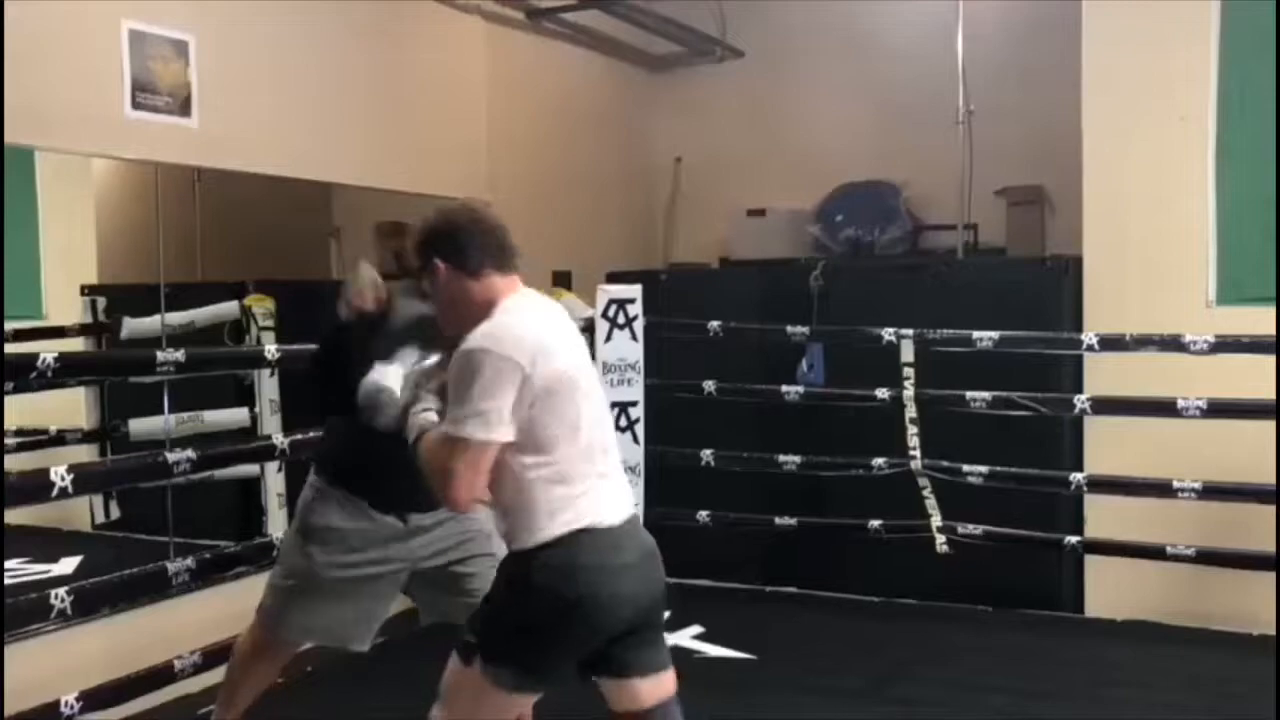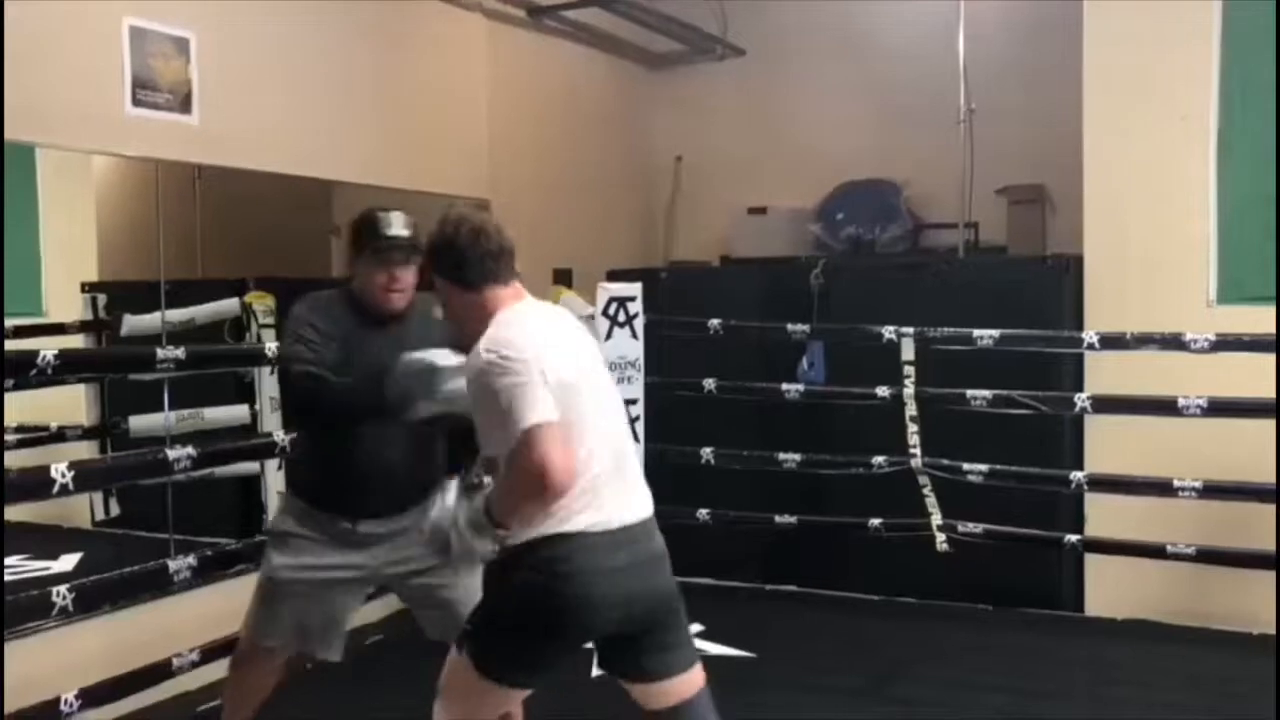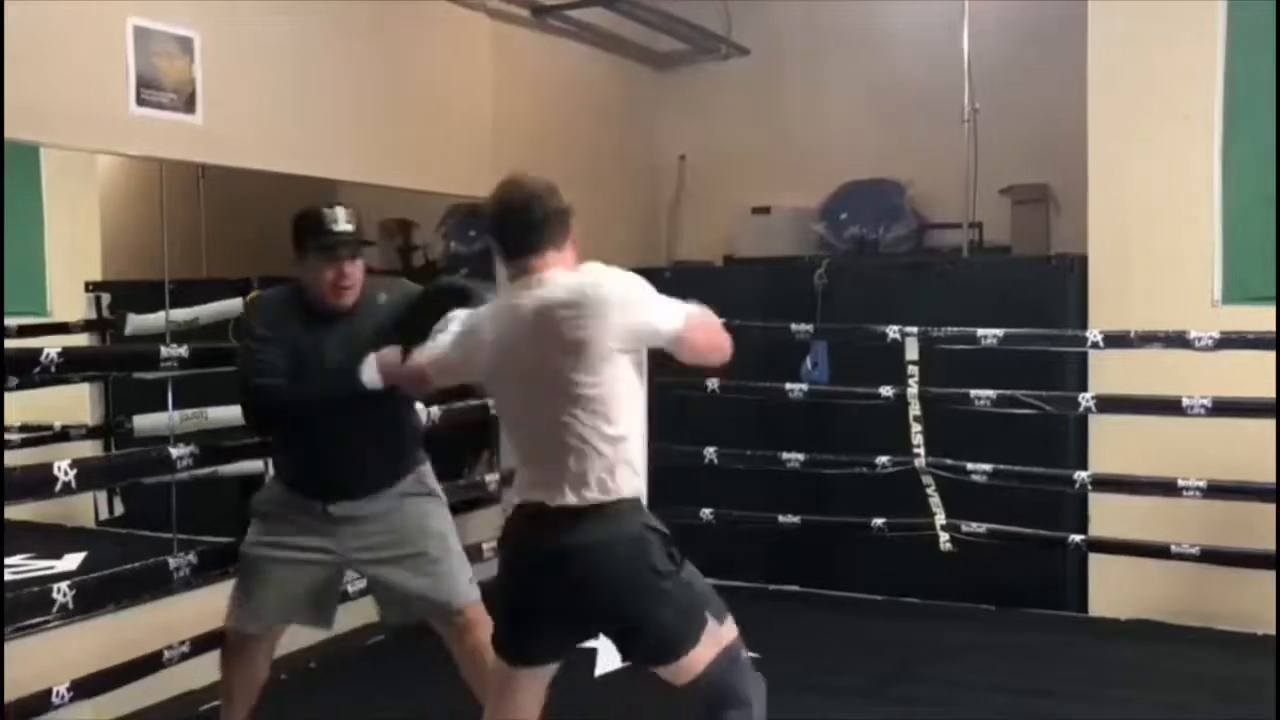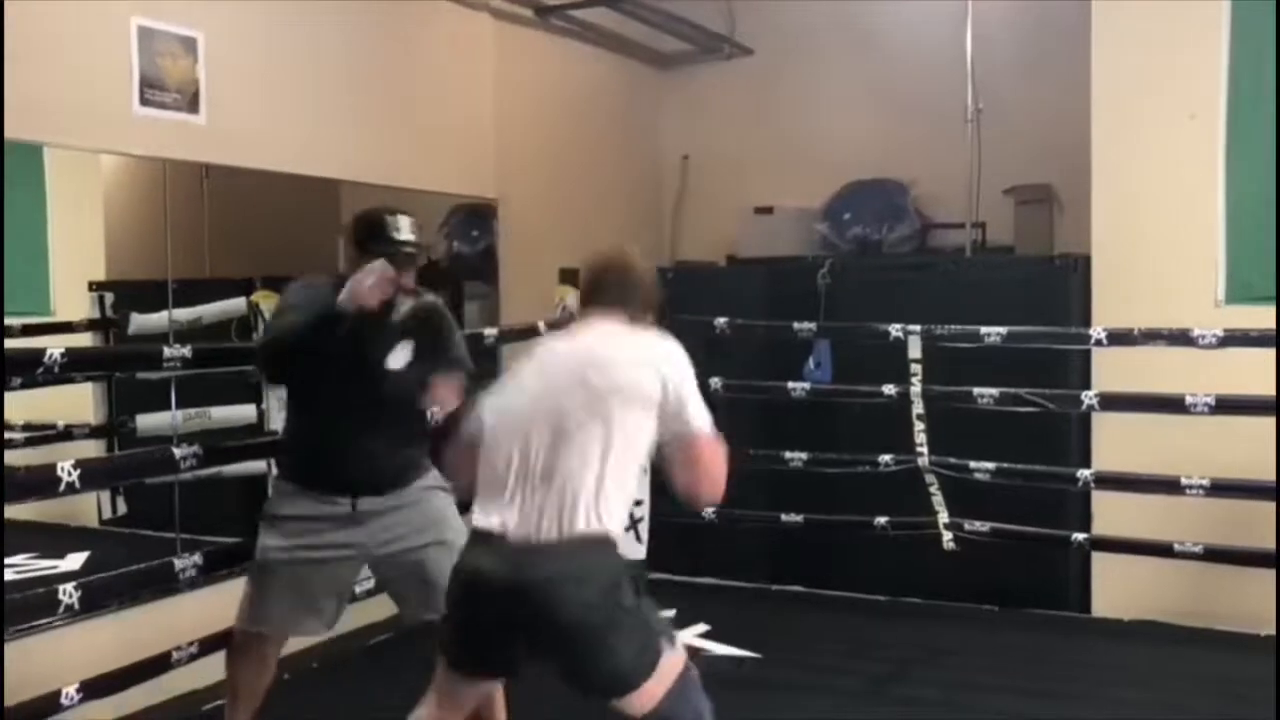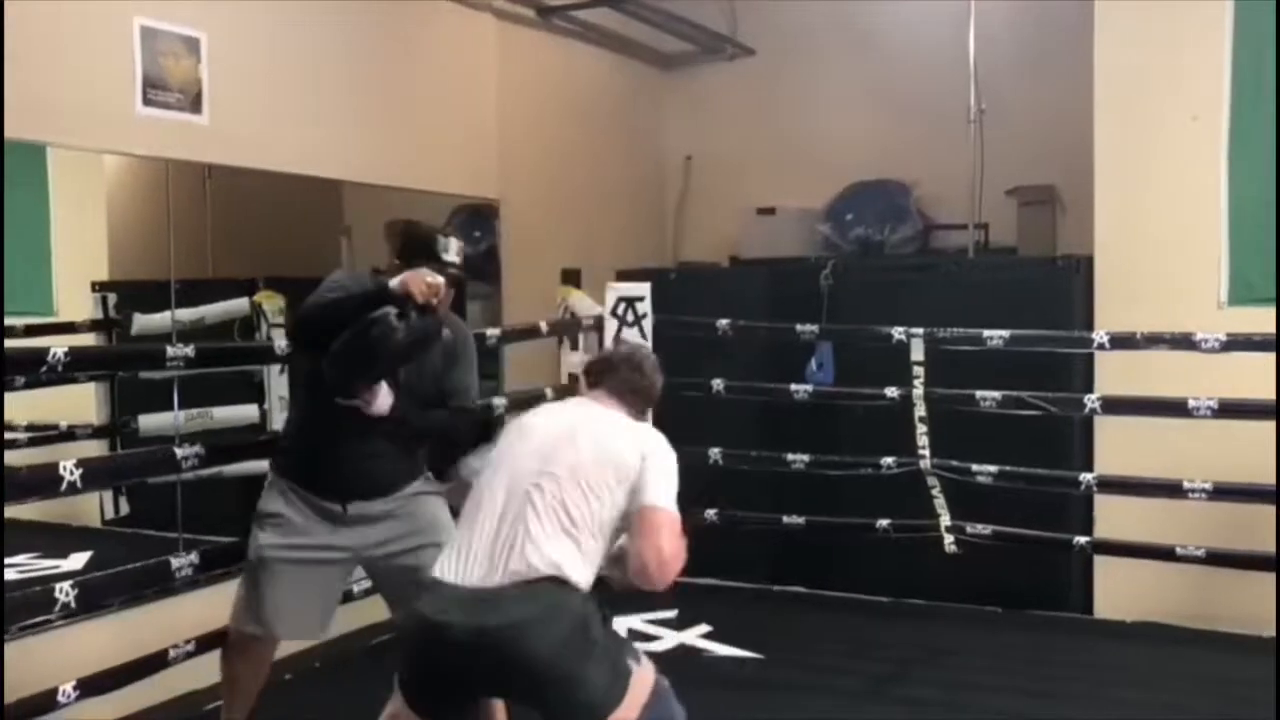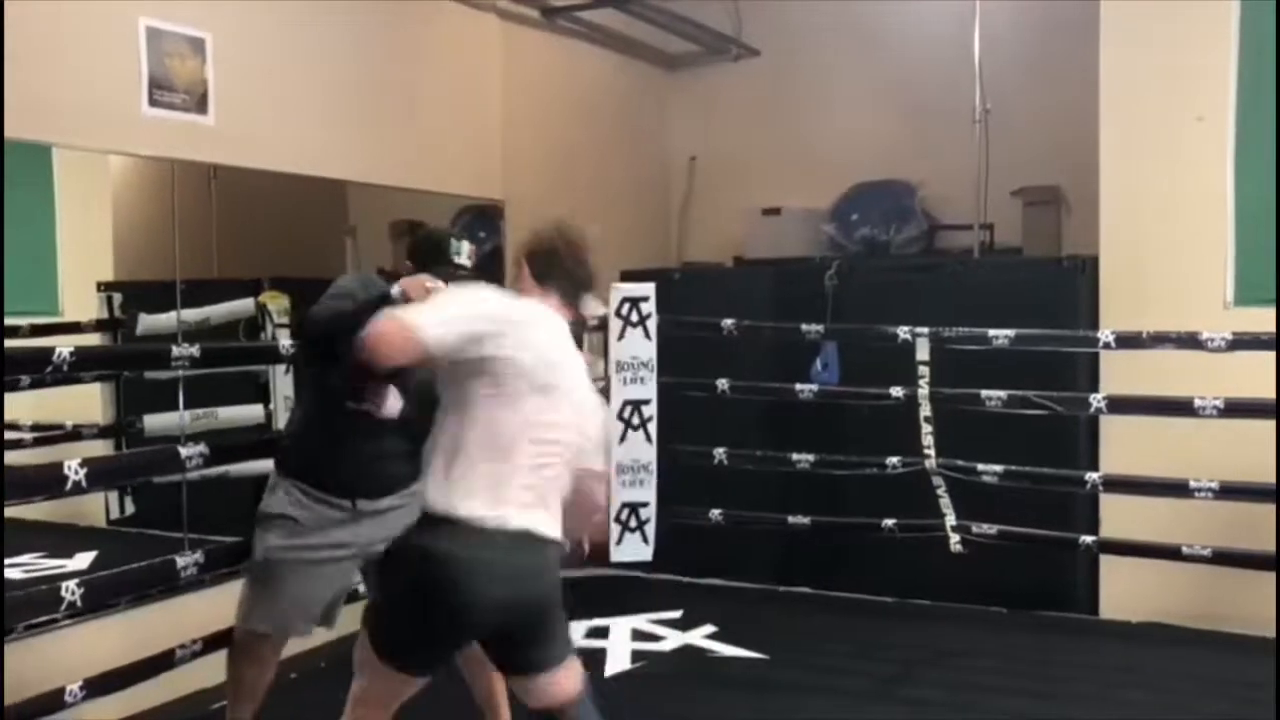
dt=0.2s
person 1, frame 1
right shoulder: (391, 319)
right elbow: (333, 395)
right wrist: (354, 317)
left hip: (446, 513)
right hip: (352, 509)
right knee: (274, 635)
person 1, frame 2
left shoulder: (440, 319)
right shoulder: (317, 314)
right elbow: (305, 399)
right wrist: (407, 385)
left hip: (419, 513)
right hip: (321, 521)
right knee: (264, 646)
person 1, frame 3
left shoulder: (397, 300)
right shoulder: (270, 313)
right elbow: (266, 412)
right wrist: (362, 377)
left hip: (395, 493)
right hip: (300, 502)
left knee: (461, 613)
right knee: (248, 629)
person 1, frame 4
left shoulder: (426, 310)
right shoulder: (310, 296)
left elbow: (464, 379)
right elbow: (276, 362)
left wrist: (448, 389)
right wrist: (345, 307)
left hip: (407, 494)
right hip: (311, 502)
right knee: (258, 629)
person 1, frame 5
left shoulder: (453, 335)
right shoulder: (351, 288)
left elbow: (461, 422)
right elbow: (307, 329)
left wrist: (391, 406)
right wrist: (389, 291)
left hip: (401, 500)
right hip: (304, 500)
right knee: (252, 630)
person 1, frame 6
right shoulder: (360, 293)
right elbow: (315, 337)
left wrist: (402, 407)
right wrist: (392, 298)
left hip: (404, 499)
right hip: (310, 499)
right knee: (259, 629)
person 2, frame 1
left shoulder: (493, 345)
right shoulder: (543, 315)
left elbow: (457, 487)
left wrist: (420, 418)
left hip: (566, 573)
right hip: (632, 557)
person 2, frame 2
left shoulder: (499, 355)
right shoulder: (558, 322)
left elbow: (548, 473)
left wrist: (482, 515)
left hip: (558, 569)
right hip: (640, 556)
person 2, frame 3
left shoulder: (481, 327)
right shoulder: (606, 291)
left elbow: (413, 374)
right elbow: (715, 347)
left wrist: (382, 366)
left hip: (535, 543)
right hip: (615, 539)
person 2, frame 4
left shoulder: (523, 369)
right shoulder: (657, 354)
left elbow: (461, 470)
right elbow: (706, 486)
left hip: (485, 569)
right hip: (575, 574)
person 2, frame 5
left shoulder: (524, 424)
right shoulder: (646, 444)
right elbow: (657, 566)
right wrist: (621, 551)
left hip: (445, 615)
right hip: (542, 619)
person 2, frame 6
left shoulder: (487, 309)
right shoulder: (582, 391)
left elbow: (380, 345)
right elbow: (591, 517)
left hip: (447, 555)
right hip: (528, 568)
